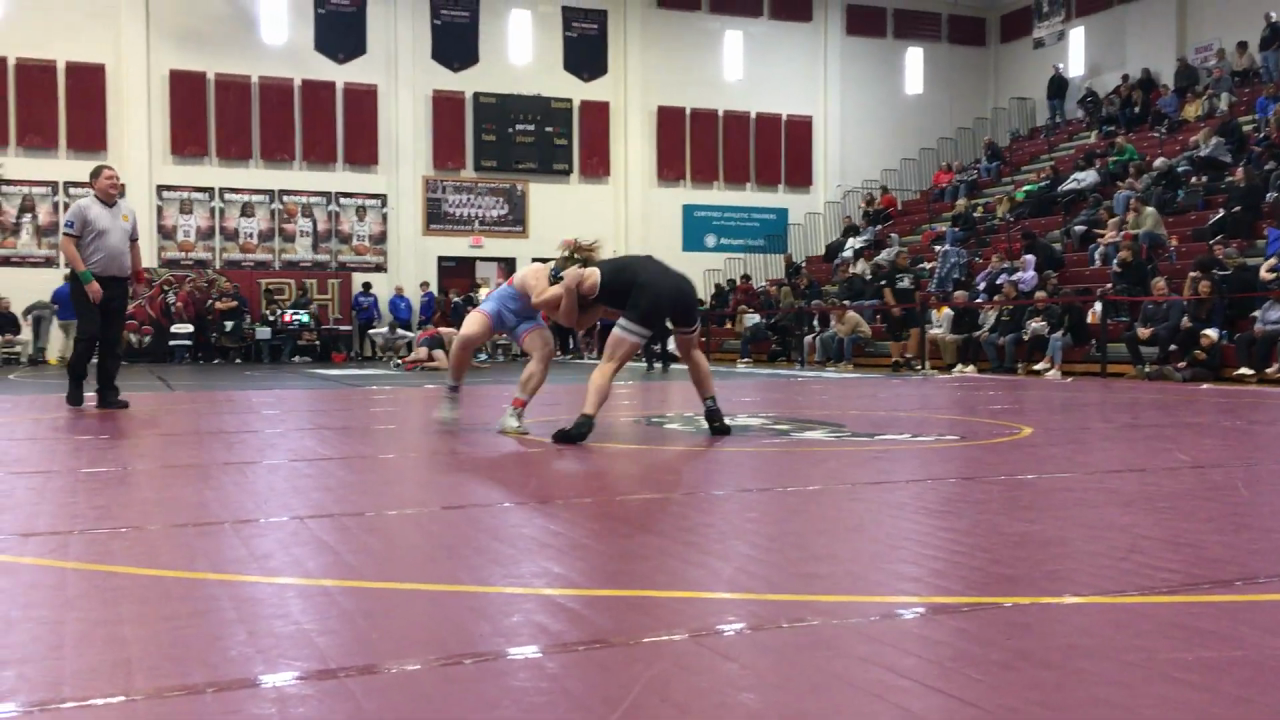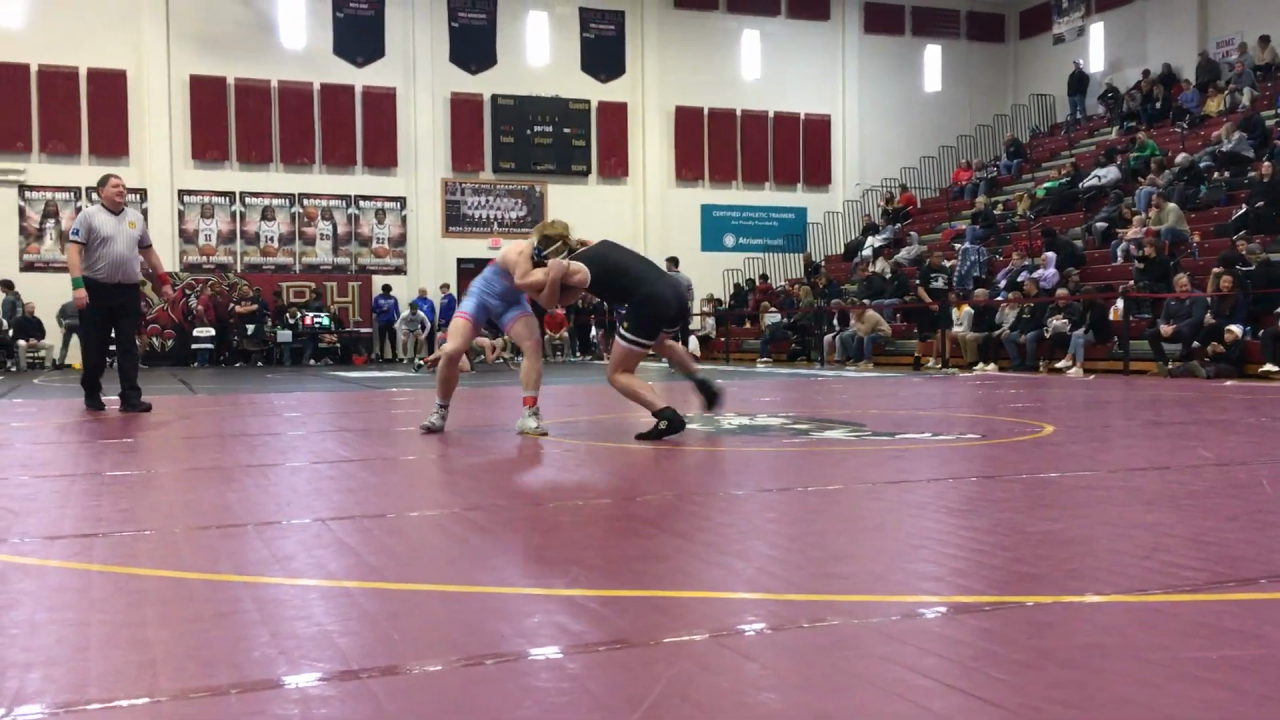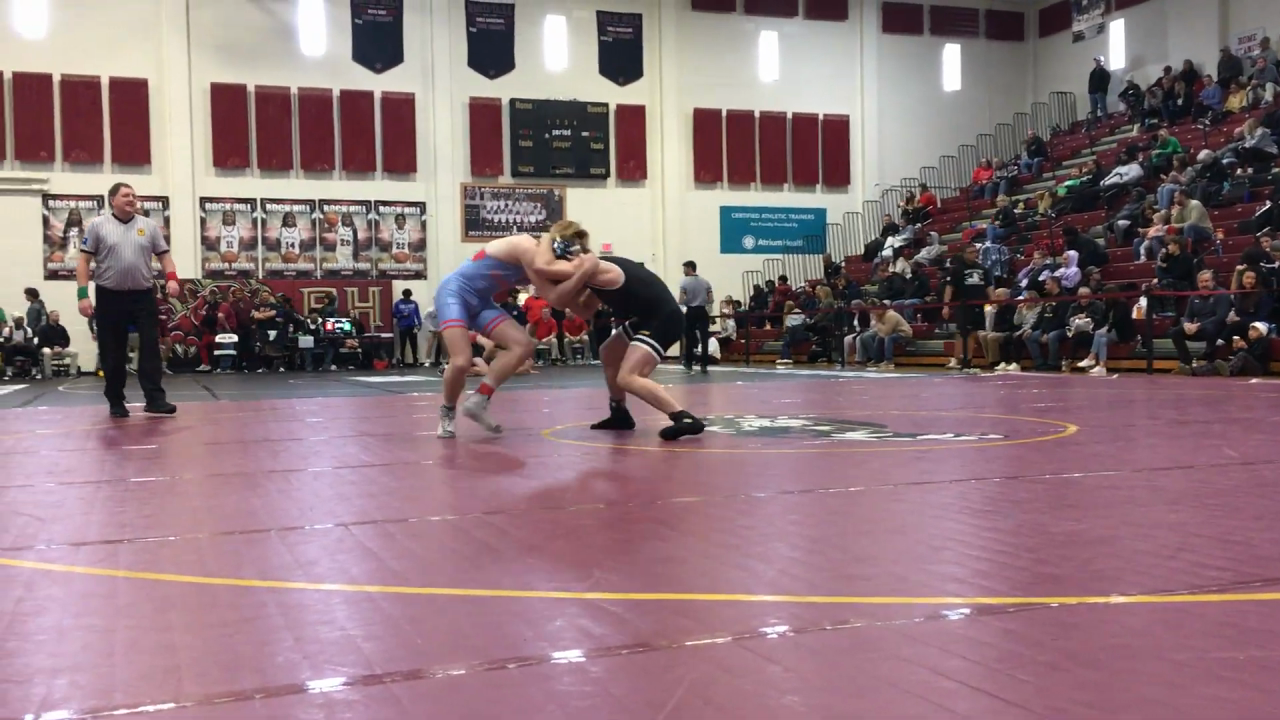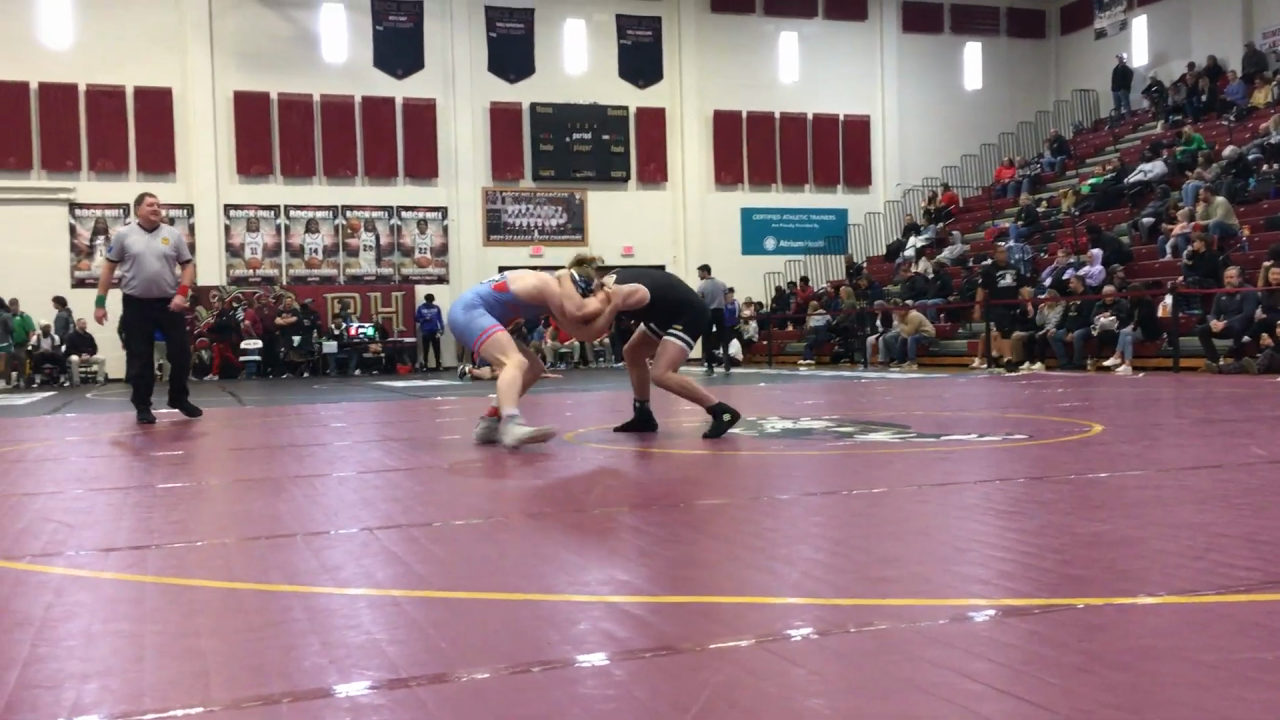
dt=0.3s
person 1, frame 1
left shoulder: (127, 211)
right shoulder: (82, 208)
left elbow: (133, 246)
right elbow: (68, 246)
left wrist: (139, 278)
right wrist: (88, 280)
left hip: (118, 284)
right hip: (88, 283)
left knee: (112, 342)
right knee: (88, 335)
left ankle: (107, 394)
right ankle: (76, 384)
person 1, frame 2
left shoulder: (136, 218)
right shoulder: (88, 216)
left elbow: (148, 252)
right elbow: (73, 252)
left wrist: (163, 282)
right wrist: (78, 286)
left hip: (129, 290)
right hip: (97, 290)
left knee: (128, 346)
right knee: (95, 347)
left ankle: (131, 398)
right ankle: (92, 394)
person 1, frame 3
left shoulder: (148, 225)
right shoulder: (98, 225)
left elbow: (165, 255)
right elbow: (84, 261)
left wrist: (172, 278)
right wrist: (83, 295)
left hip: (143, 295)
right hip: (110, 296)
left knee: (150, 345)
right knee: (113, 352)
left ankle: (155, 398)
right ankle: (116, 402)
person 1, frame 4
left shoulder: (173, 234)
right shoulder: (124, 235)
left elbow: (188, 265)
right elbow: (109, 269)
left wrist: (182, 293)
right wrist: (100, 302)
left hip: (169, 303)
right hip: (136, 304)
left knee: (181, 352)
right knee: (139, 360)
left ankle: (179, 398)
right ankle: (142, 408)
person 2, frame 1
right shoulder: (537, 272)
left elbow: (567, 320)
right elbow: (538, 301)
right wrist: (566, 287)
left hip: (523, 317)
right hip: (497, 306)
left knee: (544, 353)
right knee: (466, 338)
left ankle: (513, 414)
right ankle: (452, 395)
person 2, frame 2
right shoulder: (519, 251)
left elbow: (547, 301)
right elbow: (524, 282)
left hip: (512, 302)
right hip: (481, 294)
left knee: (533, 343)
right knee: (451, 352)
left ankle: (530, 413)
right ankle: (440, 412)
person 2, frame 3
left shoulder: (537, 269)
right shoulder: (526, 245)
right elbow: (542, 267)
right wrist: (582, 267)
left hip: (479, 301)
right hip: (454, 291)
left knee: (523, 345)
right knee: (460, 363)
left ankle: (478, 401)
right ankle: (448, 413)
person 2, frame 4
left shoulder: (554, 300)
right shoulder: (549, 286)
left elbow: (583, 332)
right elbow: (579, 319)
left wrist: (611, 306)
right wrist: (609, 300)
left hip: (472, 314)
right hip: (467, 310)
left knee: (534, 369)
right knee: (516, 363)
left ankle: (488, 425)
right ankle: (512, 427)
person 3, frame 1
left shoulder: (585, 280)
left hip: (651, 294)
right hip: (683, 287)
left knee: (608, 365)
right knee: (690, 352)
left ankle: (584, 421)
right ankle: (714, 415)
person 3, frame 2
left shoulder: (571, 269)
right shoulder: (595, 248)
left hip: (650, 302)
right hip: (675, 293)
left knee: (618, 374)
right knee: (659, 342)
left ankle: (668, 418)
right ankle: (700, 382)
person 3, frame 3
left shoulder: (601, 272)
right shoulder: (598, 269)
left elbow: (555, 299)
right elbow: (585, 310)
left hip: (664, 320)
left knee: (626, 379)
right knee: (608, 355)
left ankle: (684, 418)
right ankle: (619, 415)
person 3, frame 4
left shoulder: (621, 294)
right shoulder: (609, 281)
left hip: (691, 313)
left knee: (661, 375)
right knee: (631, 353)
left ankle: (722, 412)
right ankle: (643, 416)
